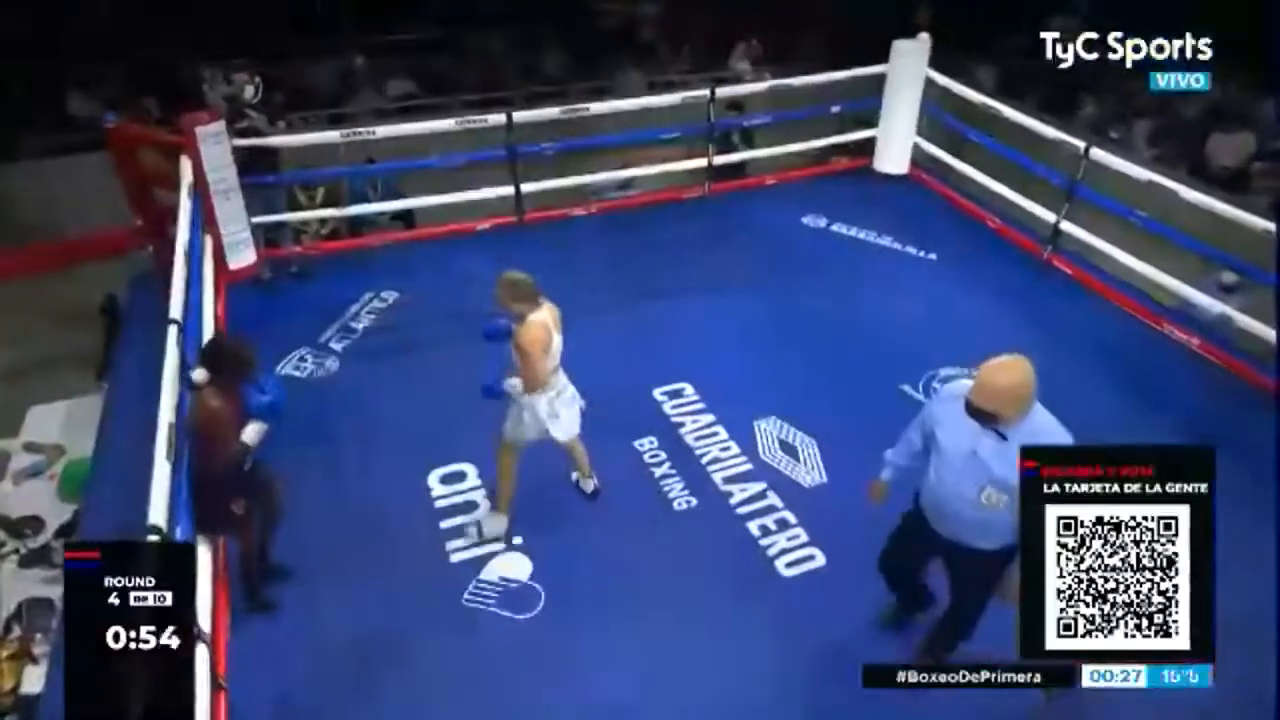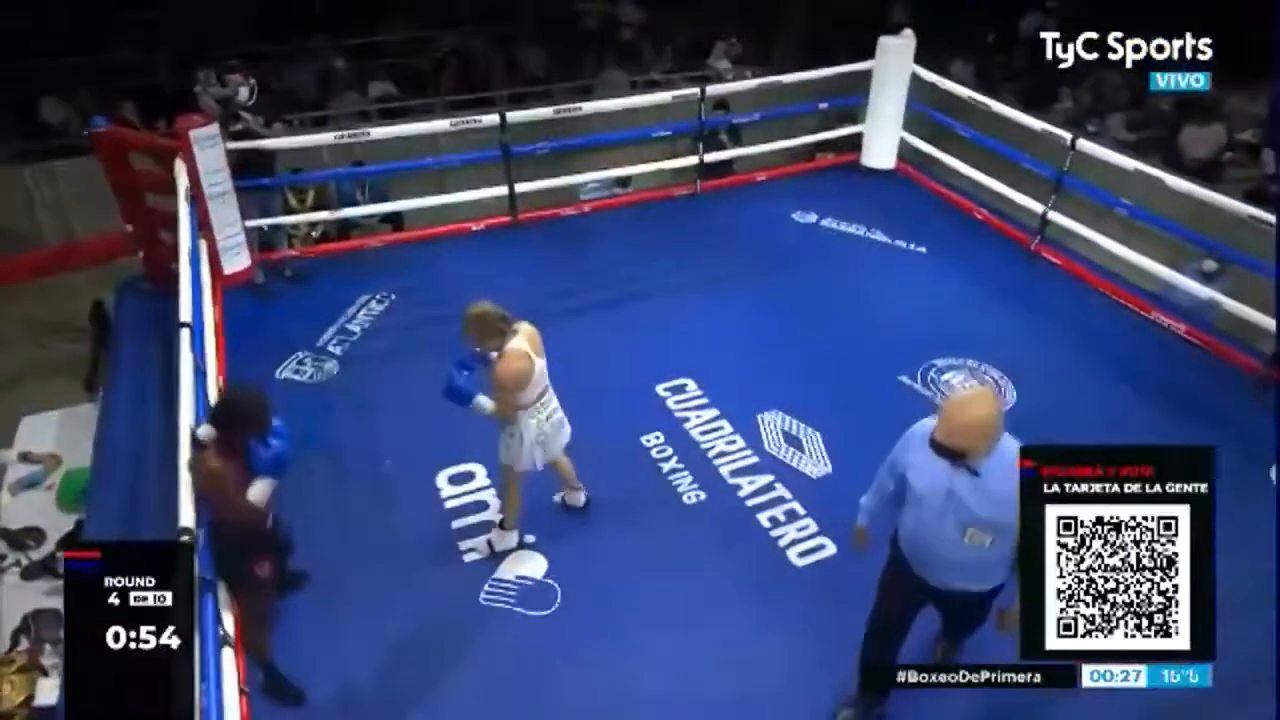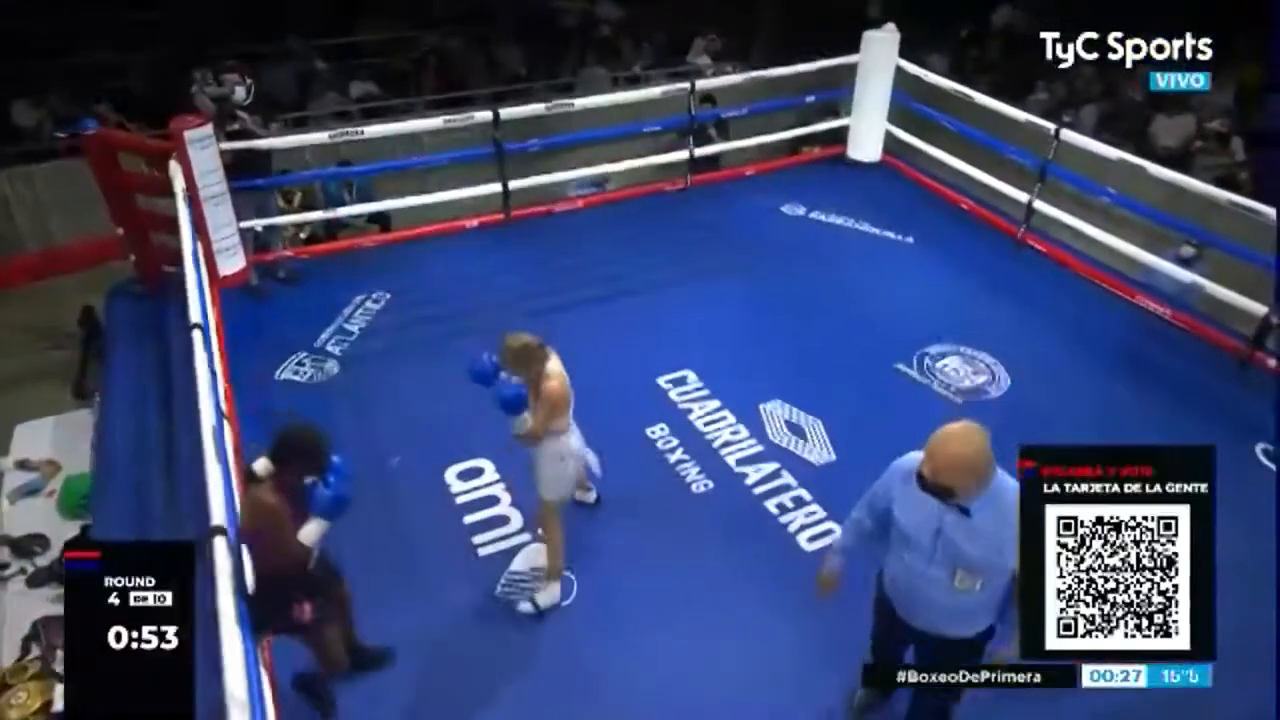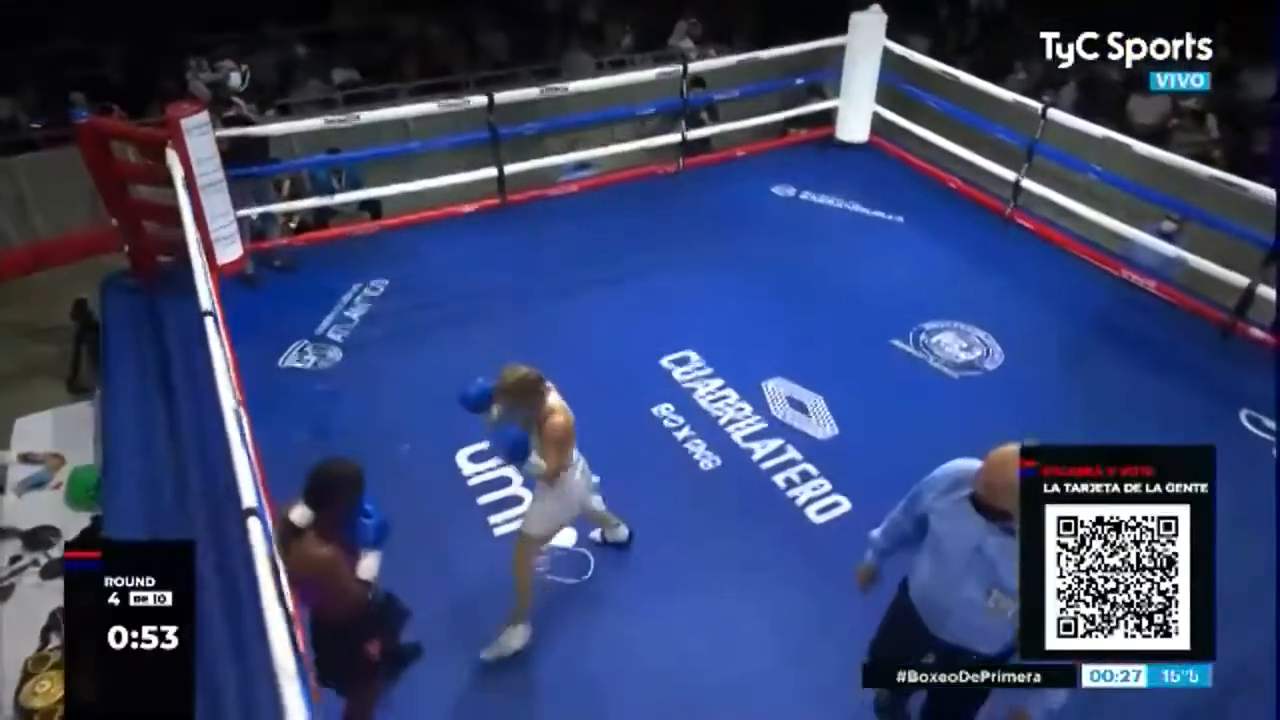
dt=0.5s
person 1, frame 1
left shoulder: (1052, 446)
right shoulder: (953, 396)
right elbow: (918, 435)
right wrist: (889, 472)
left hip: (985, 549)
right hip: (928, 517)
left knee: (966, 605)
right knee: (893, 563)
left ankle: (937, 649)
right ankle: (912, 602)
person 1, frame 2
right shoulder: (919, 436)
right elbow: (890, 479)
right wrist: (866, 518)
left hip: (974, 588)
right hip: (908, 562)
left knee: (960, 623)
right knee: (882, 632)
left ankle: (951, 639)
person 1, frame 3
left shoulder: (1018, 515)
right shoulder: (906, 470)
right elbow: (869, 514)
left wrist: (1012, 649)
right wrist: (836, 556)
left hip: (957, 636)
right hip: (895, 600)
right knee: (883, 651)
right ankle: (879, 686)
person 1, frame 4
right shoulder: (954, 477)
right elbow: (908, 517)
right wrist: (876, 554)
left hip: (978, 651)
right hip: (917, 605)
right knee: (883, 658)
right ankle: (897, 695)
person 2, frame 1
left shoulder: (222, 388)
right shoulder: (213, 407)
right elbow: (227, 459)
right wrist: (258, 424)
left hip: (241, 466)
right hip: (220, 481)
left knee: (271, 507)
right knee: (249, 539)
left ankle: (262, 564)
right ankle: (253, 588)
person 2, frame 2
left shoulder: (217, 435)
right shoulder: (215, 468)
right elbow: (239, 520)
left wrist: (261, 450)
left hip: (259, 528)
right hip: (242, 544)
left knee: (281, 549)
right knee: (256, 609)
left ankle: (277, 579)
right ankle: (271, 675)
person 2, frame 3
left shoulder: (272, 473)
right shoulder: (267, 504)
right elbow: (289, 559)
left wrist: (318, 486)
right wrist: (320, 519)
left hip: (307, 564)
right hip: (286, 585)
left knee: (340, 600)
right knee: (334, 662)
left ankle: (355, 655)
right ankle: (311, 683)
person 2, frame 4
left shoulder: (299, 515)
right shoulder: (321, 557)
right elbow: (355, 604)
right hip: (345, 631)
left knee: (389, 620)
right knee: (363, 698)
left ankle: (389, 658)
person 3, frame 1
left shoulder: (527, 335)
right shoulder: (550, 309)
left elbow: (535, 382)
left wrist: (505, 387)
right wrist: (510, 331)
left hip: (536, 403)
right hip: (559, 389)
left knee: (507, 452)
right knee: (570, 440)
left ankle: (498, 519)
right ankle: (588, 481)
person 3, frame 2
left shoulder: (506, 369)
right shoulder: (525, 329)
left elbow: (506, 414)
left wrist: (473, 399)
right wrist: (488, 358)
left hip: (527, 425)
right hip: (549, 408)
left knee: (511, 480)
right knee: (556, 456)
left ankle: (507, 534)
right ankle: (576, 494)
person 3, frame 3
left shoulder: (553, 389)
right shoulder: (543, 357)
left elbow: (531, 437)
right elbow: (525, 386)
left hip: (557, 450)
right hip: (560, 441)
left knee: (550, 517)
right knee: (573, 471)
left ankle: (552, 585)
right ankle: (586, 492)
person 3, frame 4
left shoulder: (557, 422)
right shoulder: (540, 391)
left elbow: (551, 473)
right elbow: (503, 415)
left wrist: (526, 459)
right wrist: (490, 408)
left hip: (560, 487)
right hip: (573, 473)
left knee: (522, 556)
right knee: (589, 505)
left ankle: (516, 628)
right ankle: (618, 531)
person 4, frame 1
left shoulder: (267, 107)
right shoulder: (232, 111)
left wrist: (263, 127)
left hip: (272, 173)
right hip: (247, 176)
left knee: (281, 219)
right knee: (255, 224)
left ankle: (291, 263)
right ankle: (262, 269)
person 4, frame 2
left shoulder: (263, 107)
right shoulder: (225, 113)
left elbow: (279, 134)
left wrist: (257, 128)
left hip: (268, 176)
right hip: (242, 181)
left knee: (277, 223)
right knee: (249, 228)
left ankle: (285, 266)
right ankle: (256, 274)
person 4, frame 3
right shoulder: (220, 113)
left wrist: (252, 128)
left hip: (263, 177)
right hip: (238, 182)
left knee: (272, 223)
right knee: (244, 230)
left ankle: (278, 267)
right ankle: (251, 276)
person 4, frame 4
right shoulder: (216, 101)
left wrist: (248, 114)
left hip: (261, 165)
right hip: (235, 170)
left knee: (269, 212)
right knee: (241, 218)
left ankle: (274, 255)
right ankle: (247, 266)
